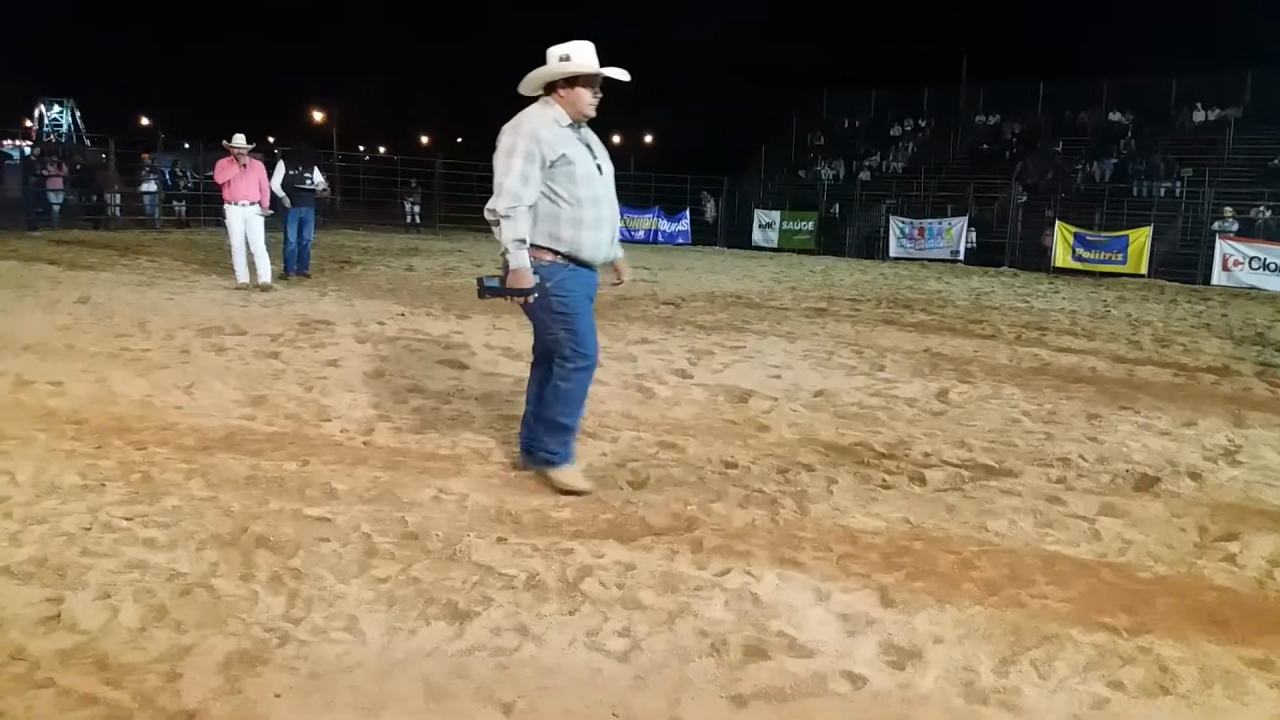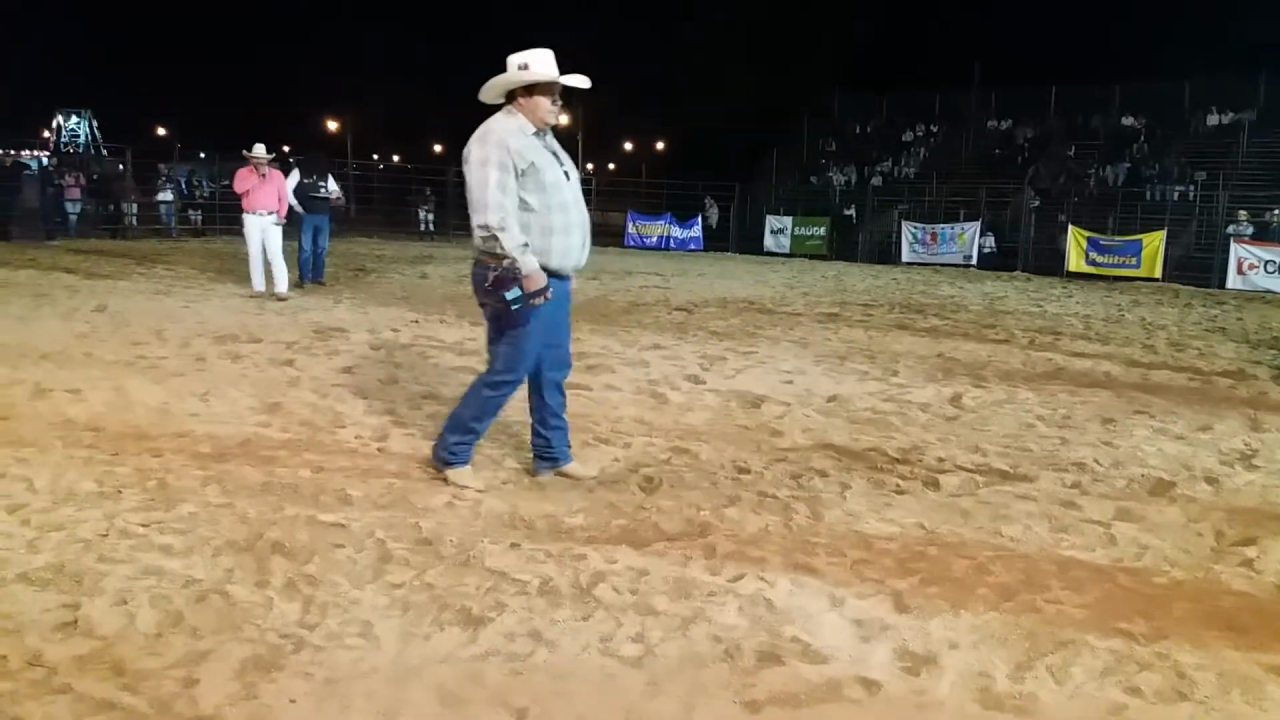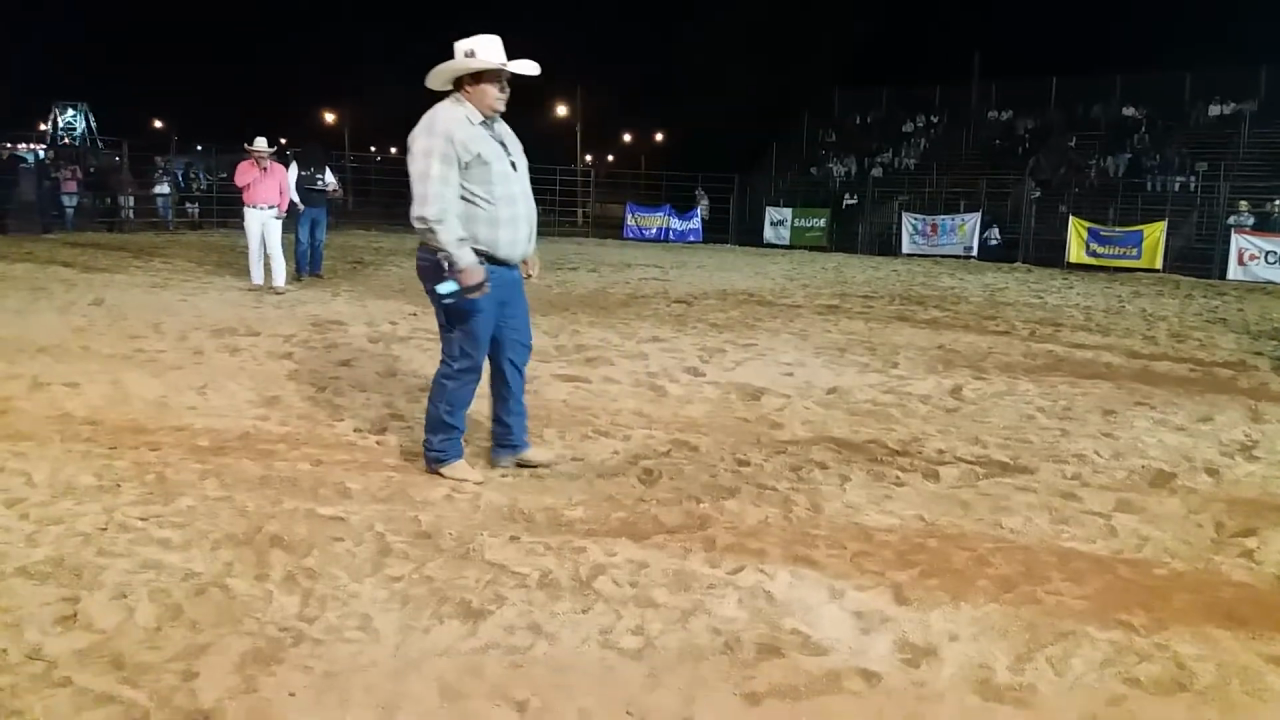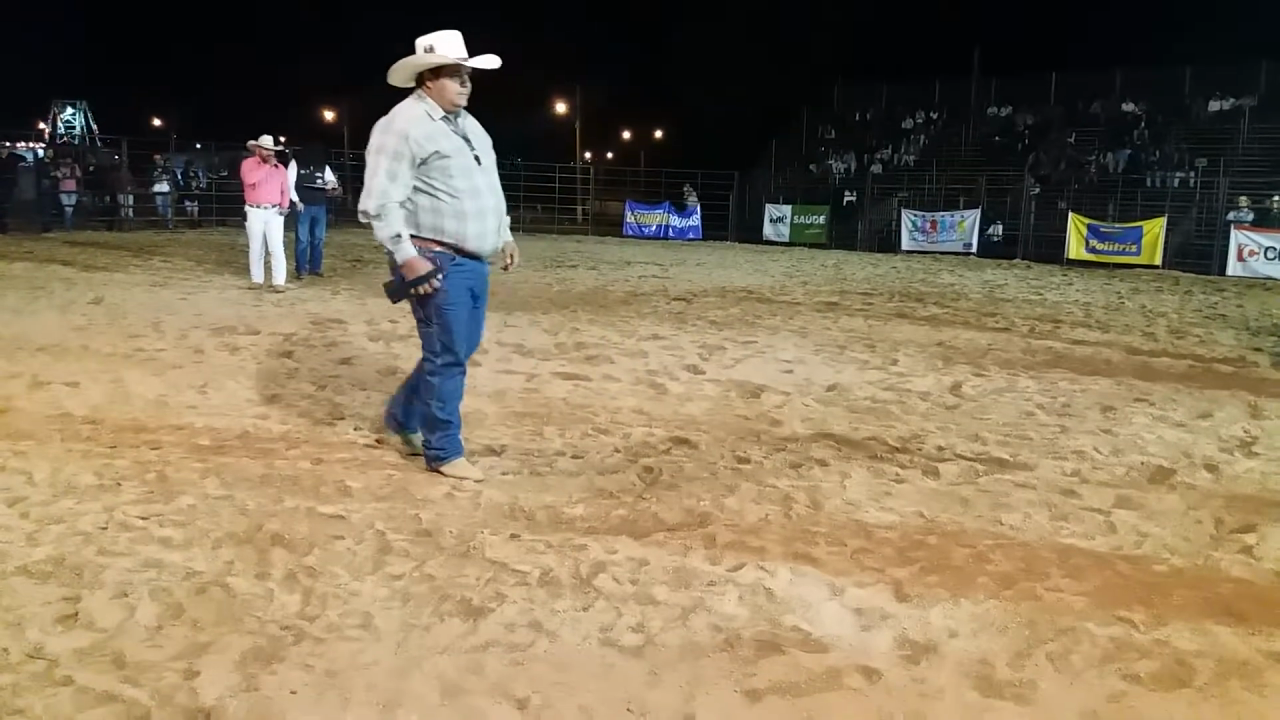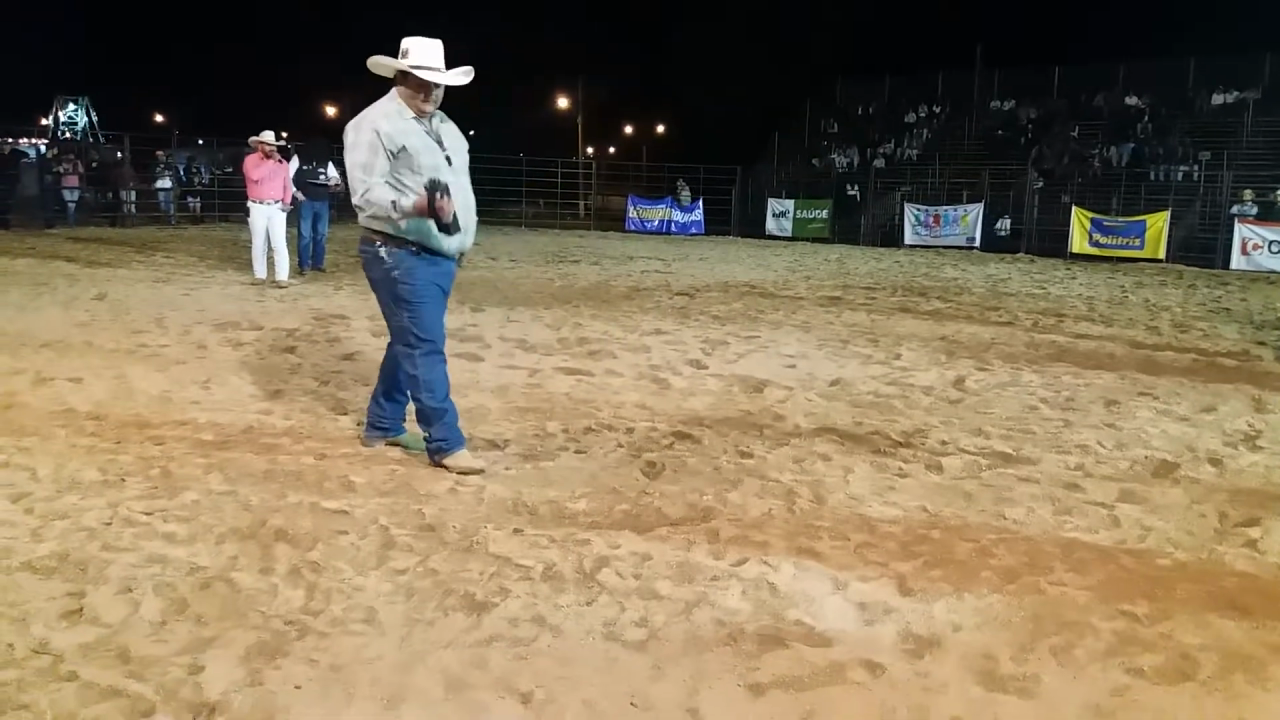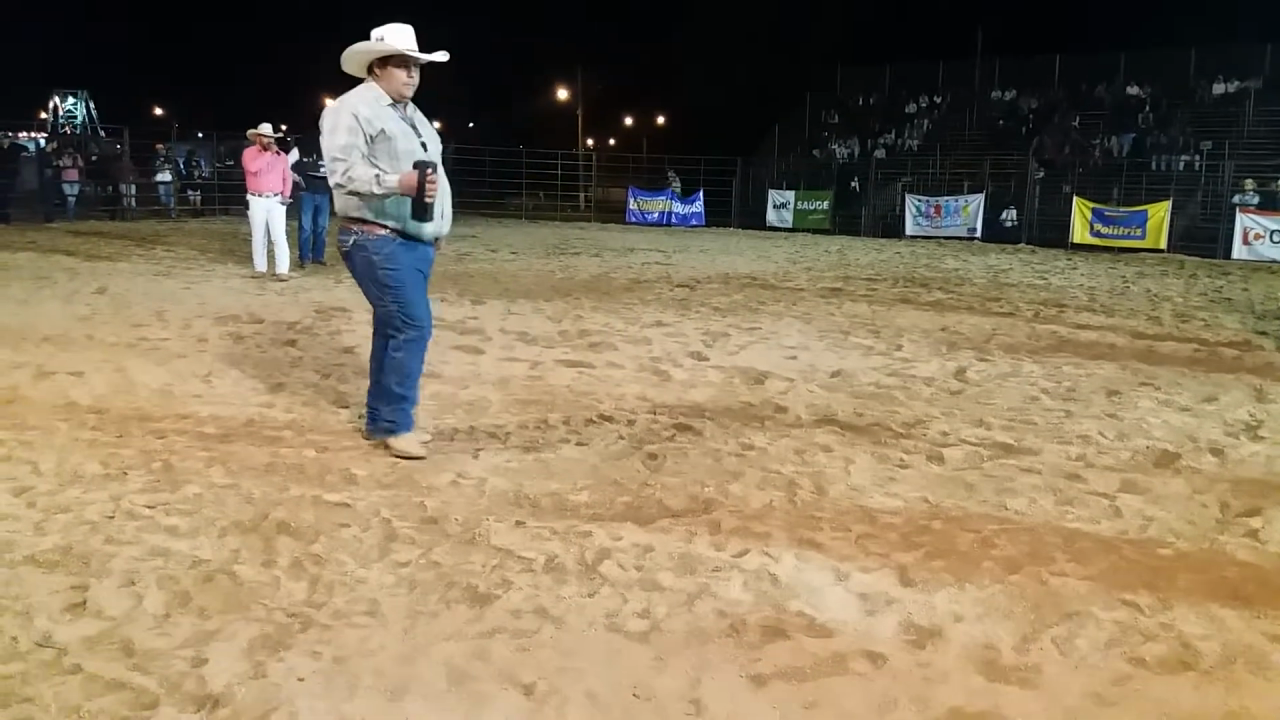
dt=0.3s
person 1, frame 1
left shoulder: (581, 133)
right shoulder: (531, 129)
left elbow: (597, 201)
right elbow: (509, 203)
left wrist: (614, 253)
right wrist: (517, 263)
left hip: (579, 268)
right hip: (548, 270)
left knee: (554, 360)
right knee: (577, 360)
left ankle: (536, 449)
right ankle: (556, 456)
person 1, frame 2
left shoulder: (542, 140)
right shoulder: (497, 139)
right elbow: (495, 217)
left wrist: (552, 271)
right wrist: (528, 269)
left hip: (550, 279)
right hip: (515, 280)
left knee: (552, 370)
right knee: (507, 371)
left ankle: (552, 454)
right ankle: (451, 454)
person 1, frame 3
left shoulder: (494, 127)
right shoulder: (442, 128)
right elbow: (434, 208)
left wrist: (525, 249)
right wrist: (464, 263)
left hip: (502, 267)
right hip: (463, 268)
left knee: (514, 350)
right knee: (463, 361)
left ankle: (510, 443)
right ankle: (442, 453)
person 1, frame 4
left shoulder: (466, 123)
right shoulder: (402, 126)
left elbow: (486, 188)
right elbow: (379, 202)
left wrist: (504, 235)
right wrist: (406, 257)
left hip: (473, 261)
right hip: (435, 262)
left knee: (461, 349)
right knee: (446, 355)
left ankle: (404, 418)
right ankle: (443, 451)
person 1, frame 5
left shoulder: (444, 125)
right shoulder: (374, 123)
left elbow: (457, 184)
right elbow: (366, 192)
left wrist: (463, 236)
right wrist: (415, 205)
left hip: (440, 256)
right hip: (399, 256)
left knee: (411, 342)
right knee: (424, 346)
left ankle: (382, 425)
right ankle: (445, 443)
person 1, frame 6
left shoulder: (411, 115)
right shoulder: (352, 109)
left elbow: (428, 170)
right elbow: (344, 172)
left wrist: (431, 208)
right wrist: (397, 183)
left hip: (417, 243)
right hip: (378, 243)
left knee: (396, 331)
right knee: (413, 327)
left ankle: (391, 418)
right ankle: (391, 424)
